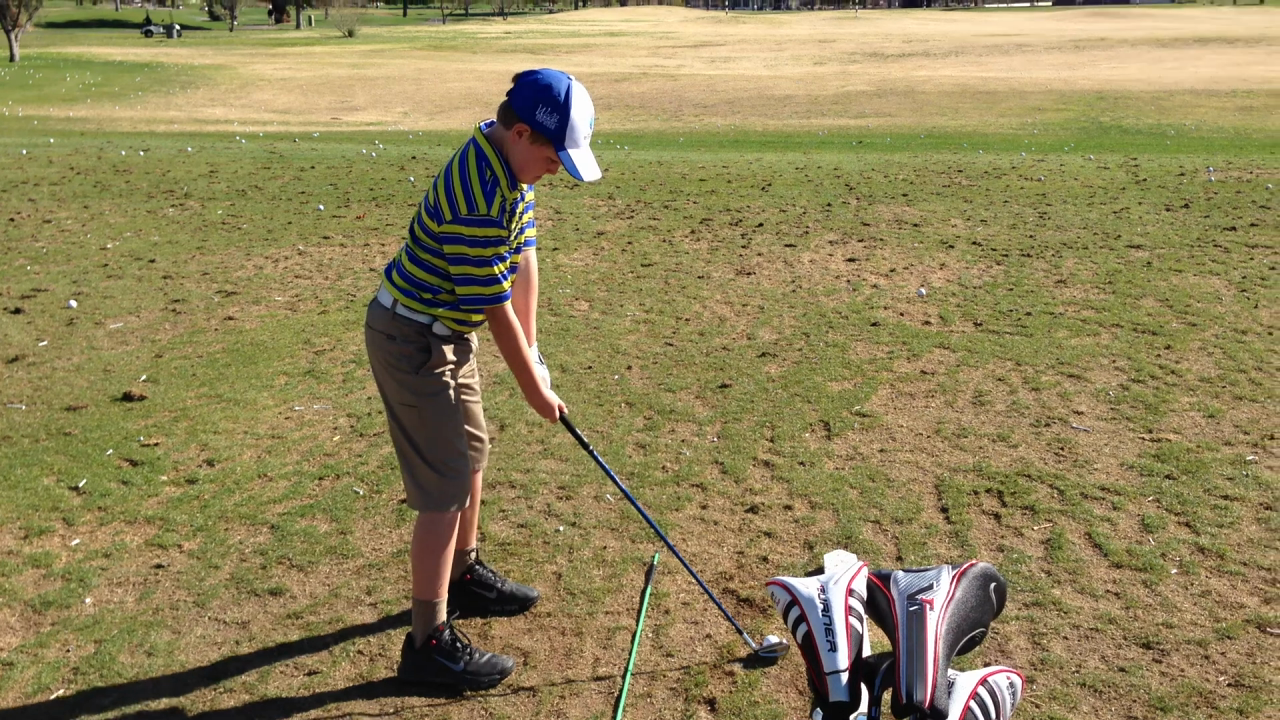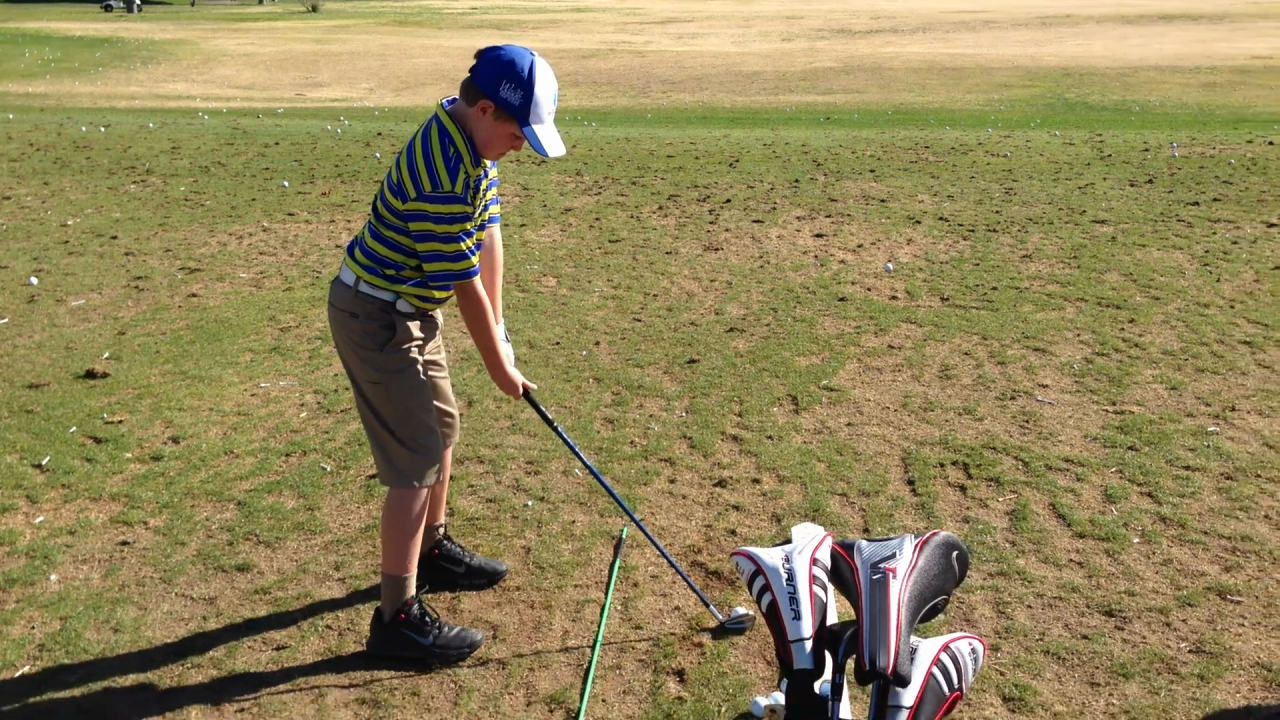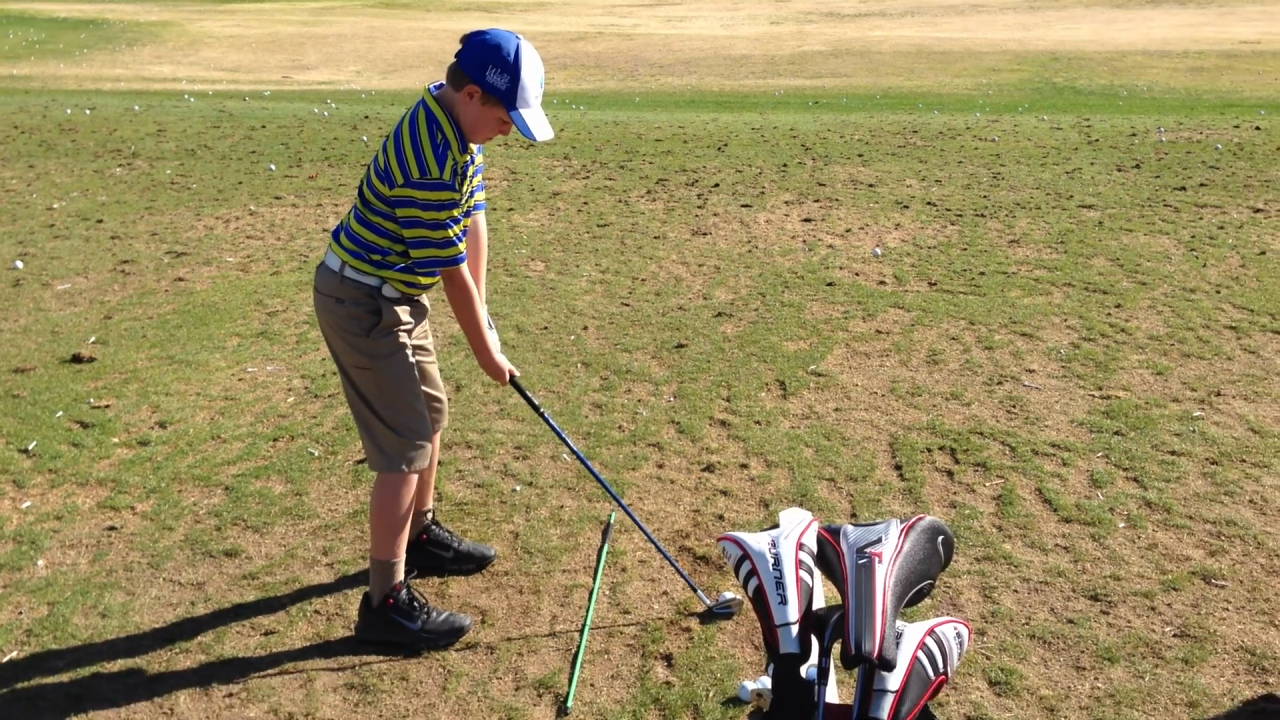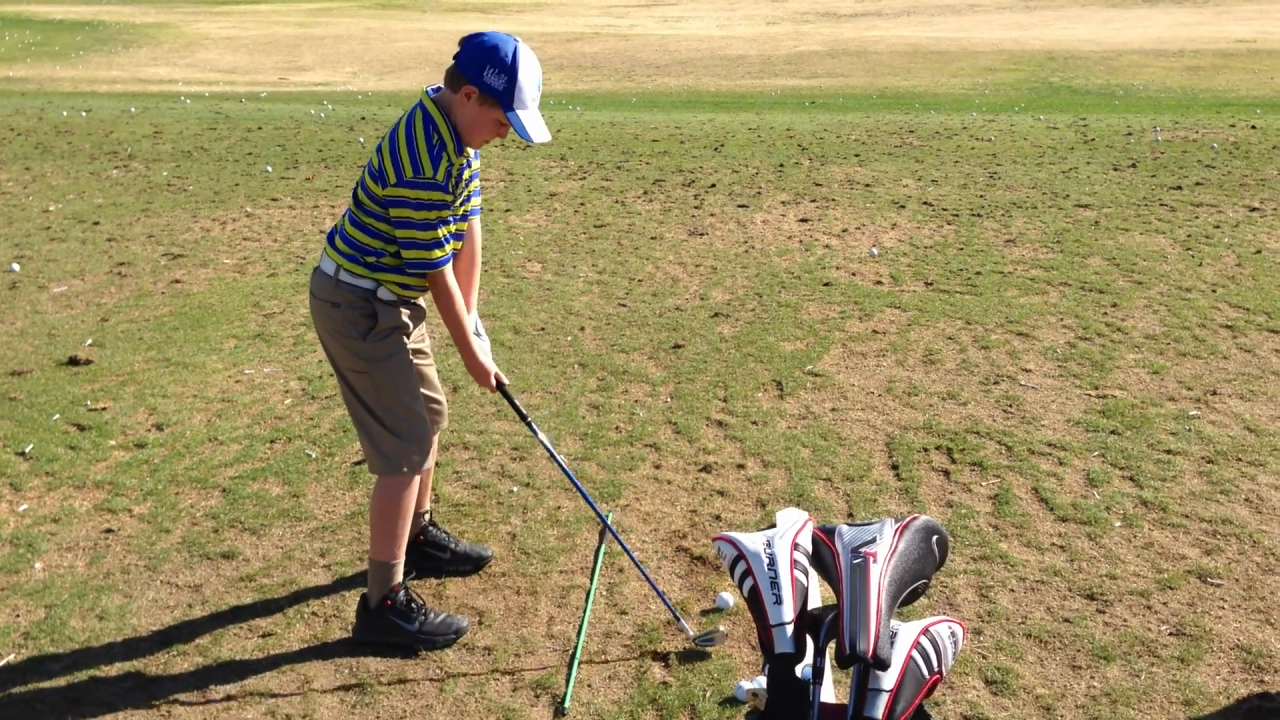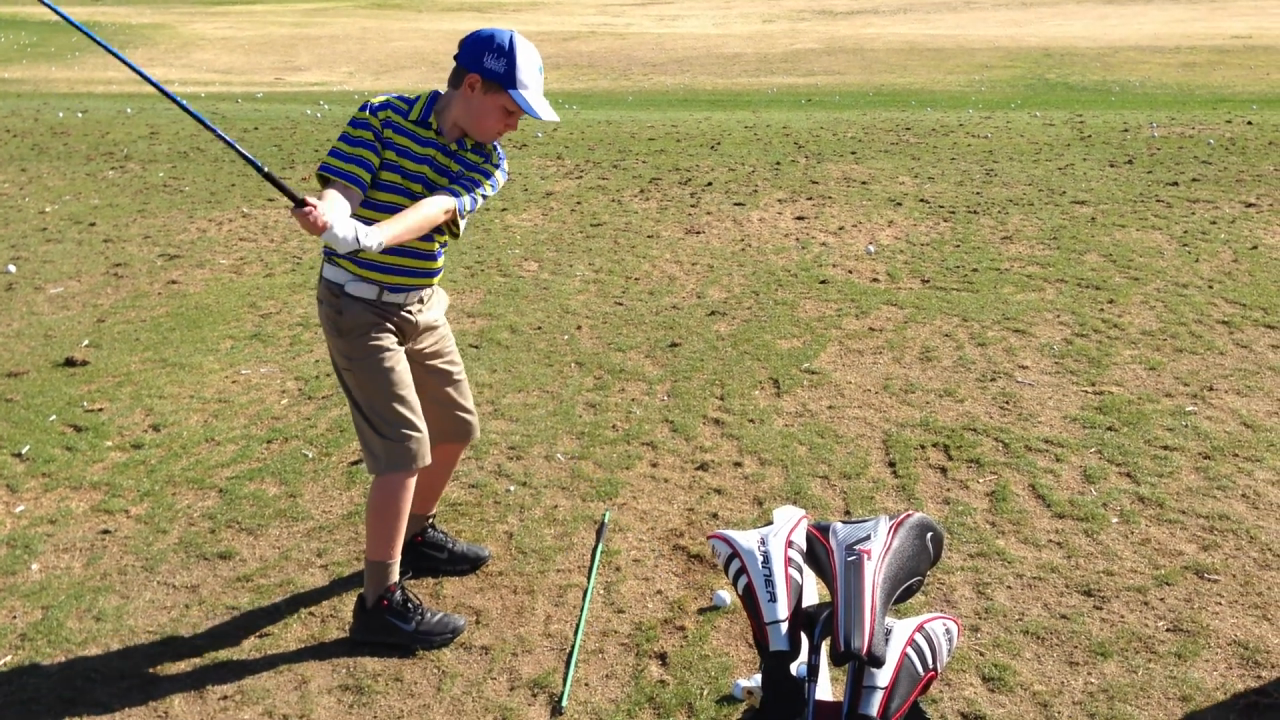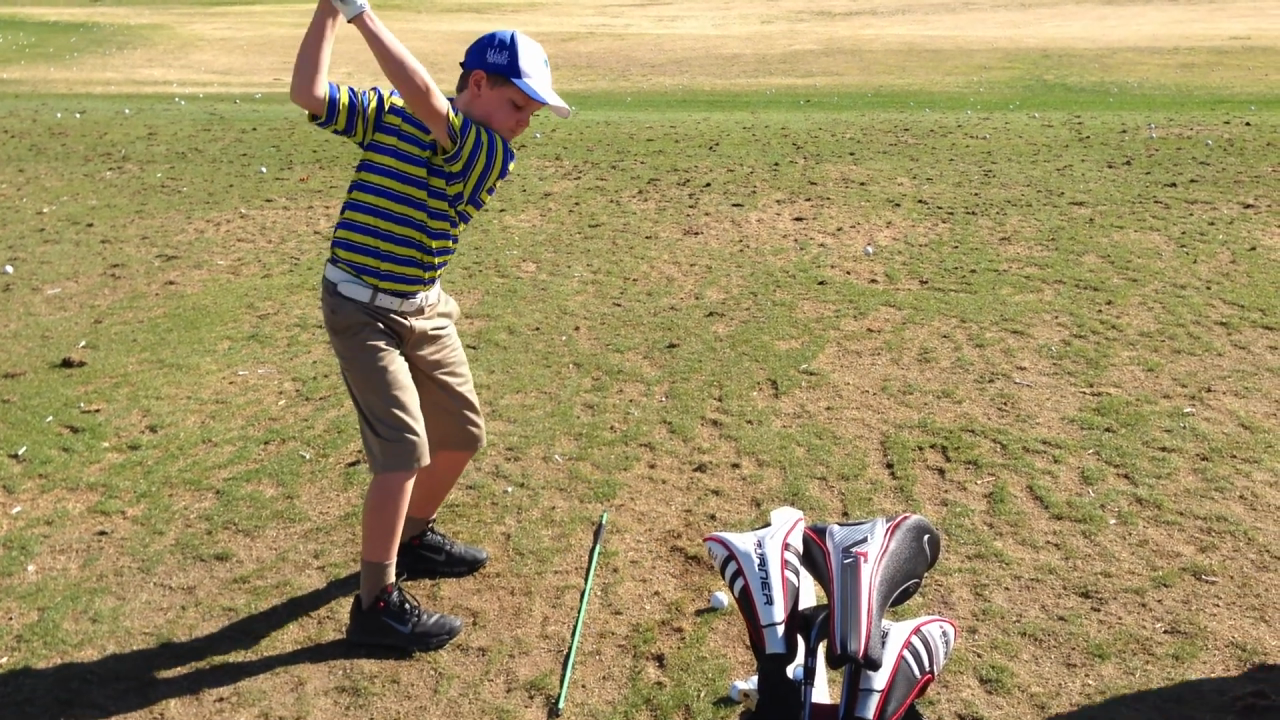
dt=0.4s
person 1, frame 1
left shoulder: (507, 162)
right shoulder: (480, 198)
left elbow: (524, 258)
right elbow: (496, 307)
left wrist: (533, 349)
right wrist: (532, 386)
left hip: (444, 331)
right hip: (413, 340)
left knee: (470, 453)
right knee: (443, 487)
left ankle: (462, 576)
right ankle: (428, 642)
person 1, frame 2
left shoulder: (470, 139)
right shoulder: (444, 174)
left elbow: (489, 234)
right elbow: (465, 283)
left wrist: (499, 327)
right wrist: (498, 364)
left hip: (408, 308)
right hip: (376, 317)
left knee: (441, 428)
right knee: (415, 462)
left ankle: (431, 550)
right ankle: (398, 616)
person 1, frame 3
left shoulder: (453, 123)
right shoulder: (431, 161)
left elbow: (474, 221)
right elbow: (452, 270)
left wrist: (483, 315)
right wrist: (485, 350)
left hip: (394, 294)
right hip: (362, 302)
left knee: (429, 413)
right knee: (404, 446)
left ankle: (420, 535)
right ankle: (386, 602)
person 1, frame 4
left shoulder: (457, 131)
right shoulder: (426, 162)
left elbow: (466, 232)
right elbow: (433, 268)
left wrist: (472, 320)
right wrist: (471, 351)
left hip: (393, 299)
right hip: (357, 306)
left knee: (427, 414)
right knee: (406, 447)
left ankle: (416, 536)
right ankle: (384, 603)
person 1, frame 5
left shoulder: (486, 164)
right shoulder: (383, 116)
left elbow: (437, 208)
right elbow: (337, 184)
left wrist: (371, 237)
right wrist: (328, 213)
left hip: (420, 303)
right hip: (358, 305)
left knee: (455, 428)
right knee: (405, 449)
left ankle: (415, 537)
right ankle: (380, 603)
person 1, frame 6
left shoulder: (490, 156)
right shoulder: (388, 113)
left elbow: (426, 99)
right elbow: (308, 92)
left hip: (423, 311)
right hip: (359, 310)
left knee: (462, 436)
right knee: (404, 452)
left ankle: (412, 537)
right ankle: (376, 602)
